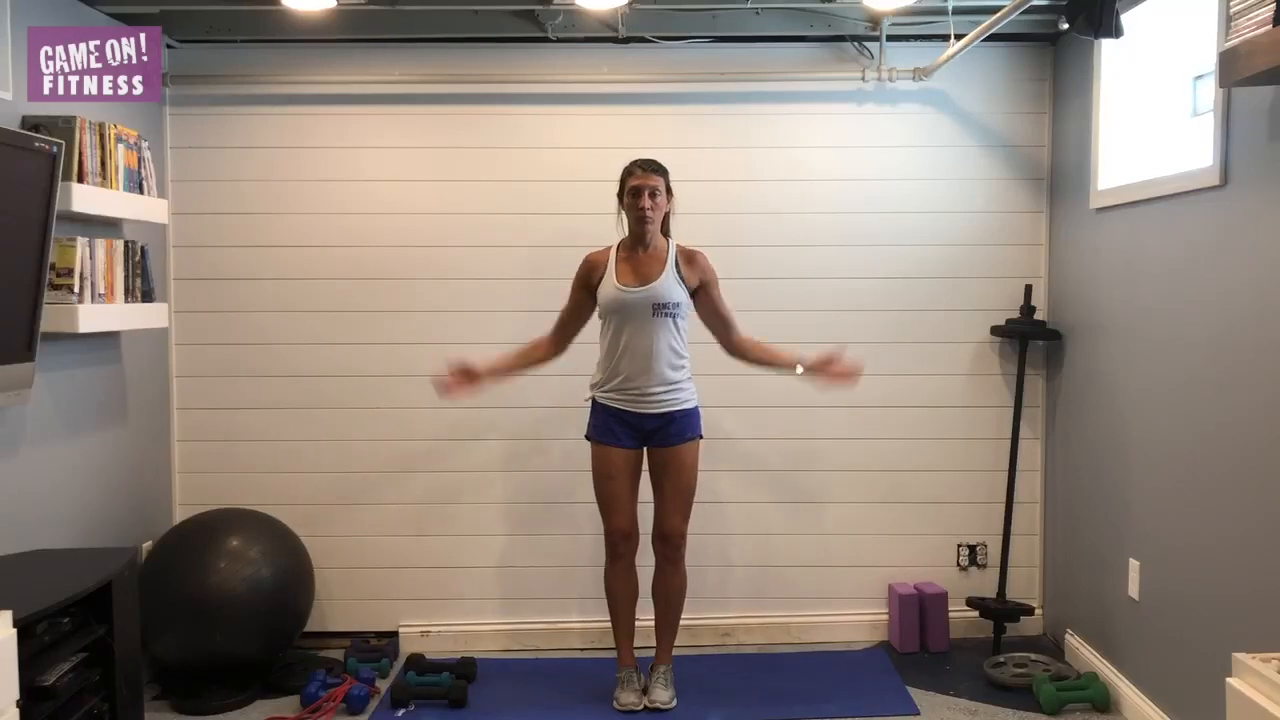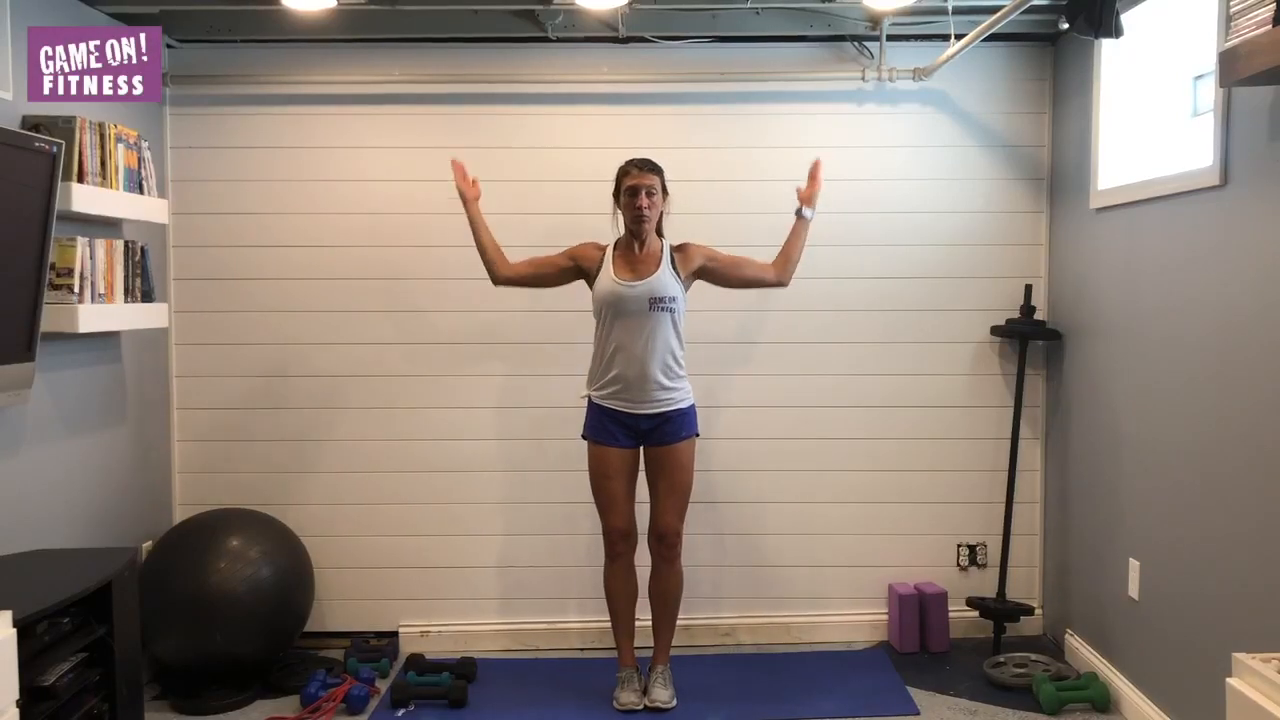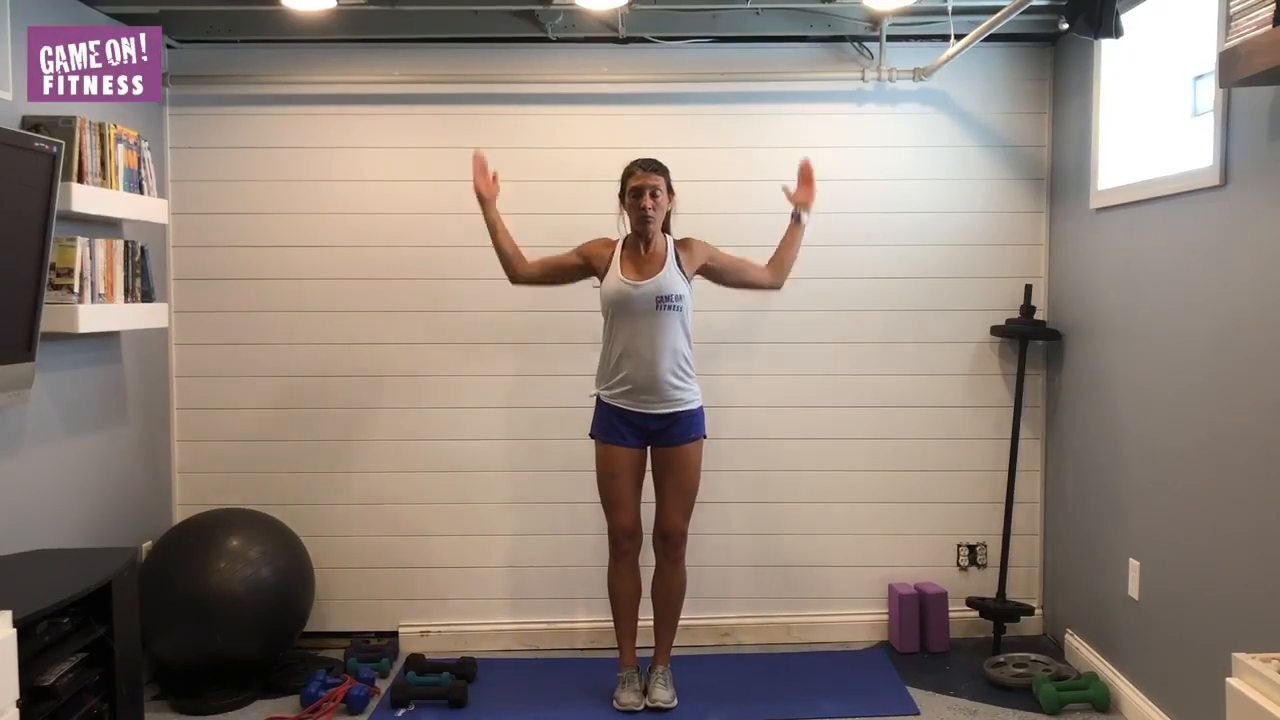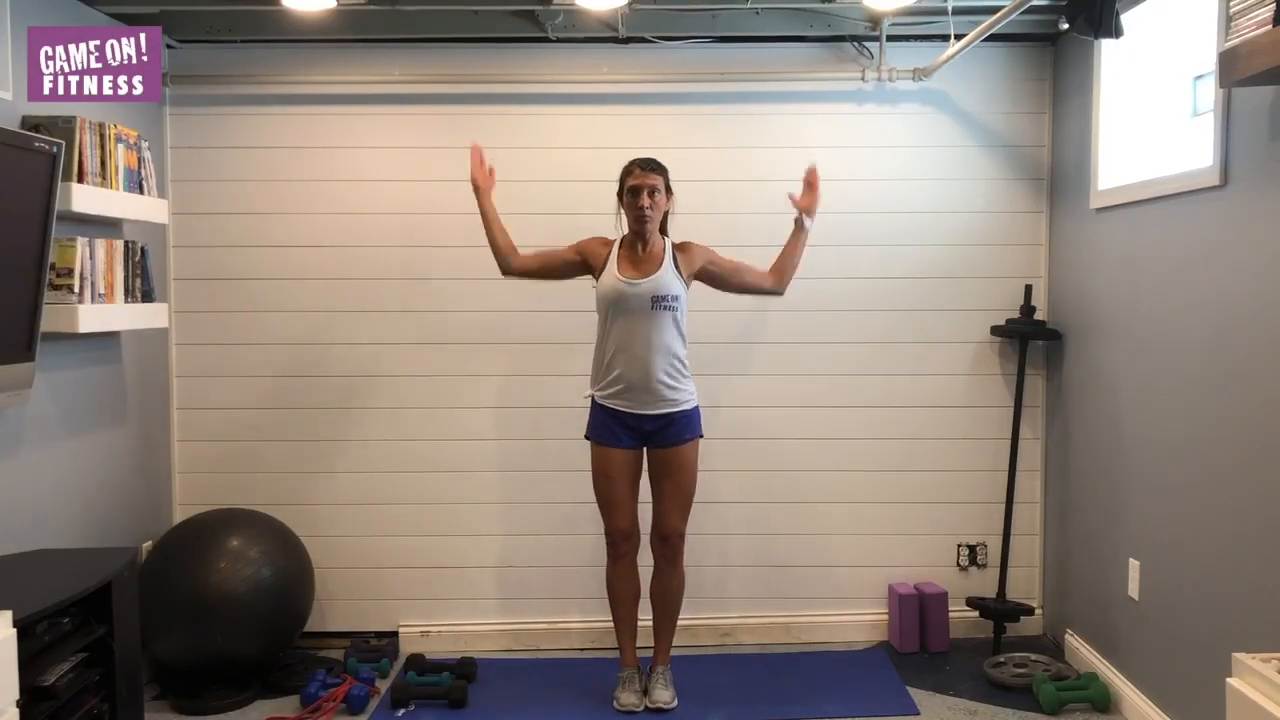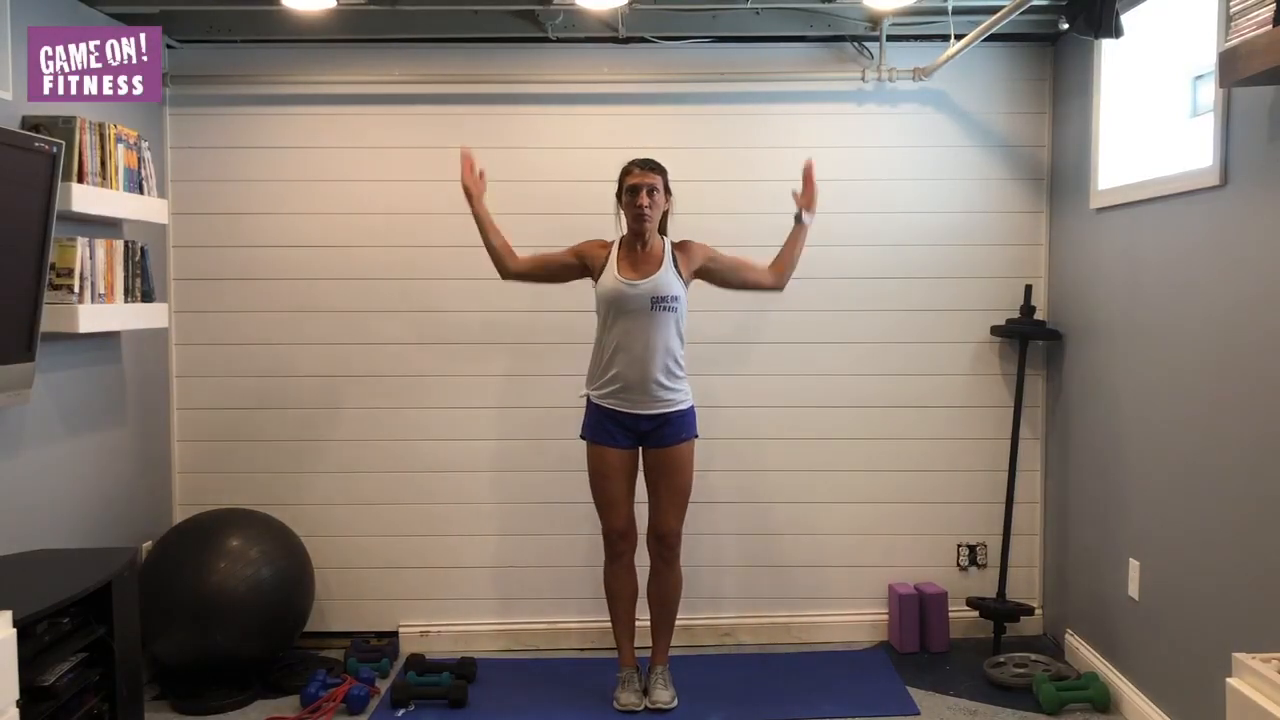
dt=1s
person 1, frame 1
left shoulder: (692, 264)
right shoulder: (597, 265)
left elbow: (732, 339)
right elbow: (556, 340)
left wrist: (802, 364)
right wrist: (489, 370)
left hip: (675, 414)
right hip: (613, 414)
left knee: (670, 541)
right knee: (620, 540)
left ankle: (663, 667)
right ankle: (627, 668)
person 1, frame 2
left shoulder: (687, 259)
right shoulder: (591, 258)
left elbow: (777, 274)
right elbow: (502, 271)
left wrist: (804, 213)
right wrist: (472, 207)
left hip: (671, 414)
right hip: (610, 415)
left knee: (667, 541)
right knee: (619, 541)
left ankle: (661, 667)
right ankle: (627, 669)
person 1, frame 3
left shoulder: (691, 255)
right shoulder: (600, 255)
left elbow: (772, 277)
right elbow: (521, 271)
left wrist: (799, 214)
right wrist: (490, 207)
left hip: (679, 415)
right hip: (618, 415)
left knee: (671, 541)
right knee: (624, 541)
left ankle: (662, 666)
right ankle: (628, 668)
person 1, frame 4
left shoulder: (690, 257)
right shoulder: (596, 254)
left elbow: (774, 281)
right elbow: (513, 264)
left wrist: (803, 221)
right wrist: (485, 198)
left hip: (675, 414)
right hip: (613, 415)
left knee: (669, 542)
right knee: (621, 541)
left ankle: (661, 667)
right ankle: (628, 668)
person 1, frame 5
left shoulder: (690, 257)
right shoulder: (596, 256)
left elbow: (774, 278)
right elbow: (512, 267)
left wrist: (803, 217)
right wrist: (477, 204)
left hip: (671, 414)
right hip: (610, 415)
left knee: (666, 543)
right knee: (619, 542)
left ankle: (660, 666)
right ankle: (627, 669)
